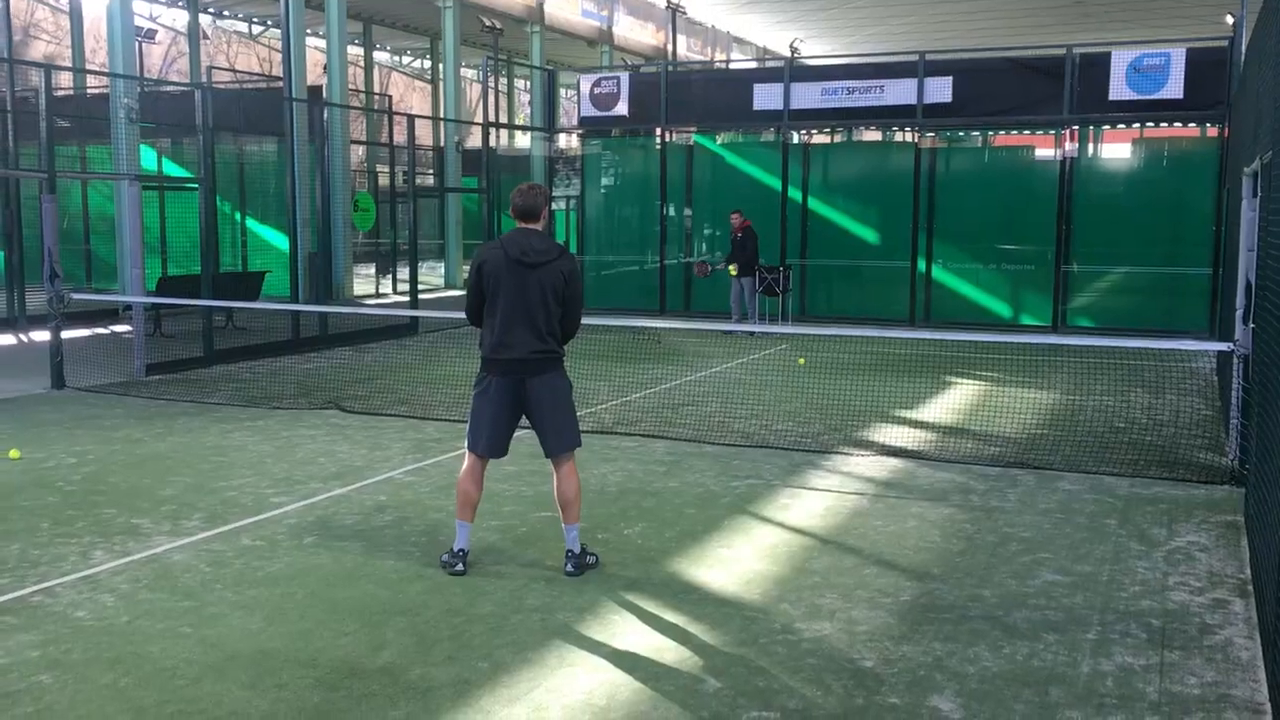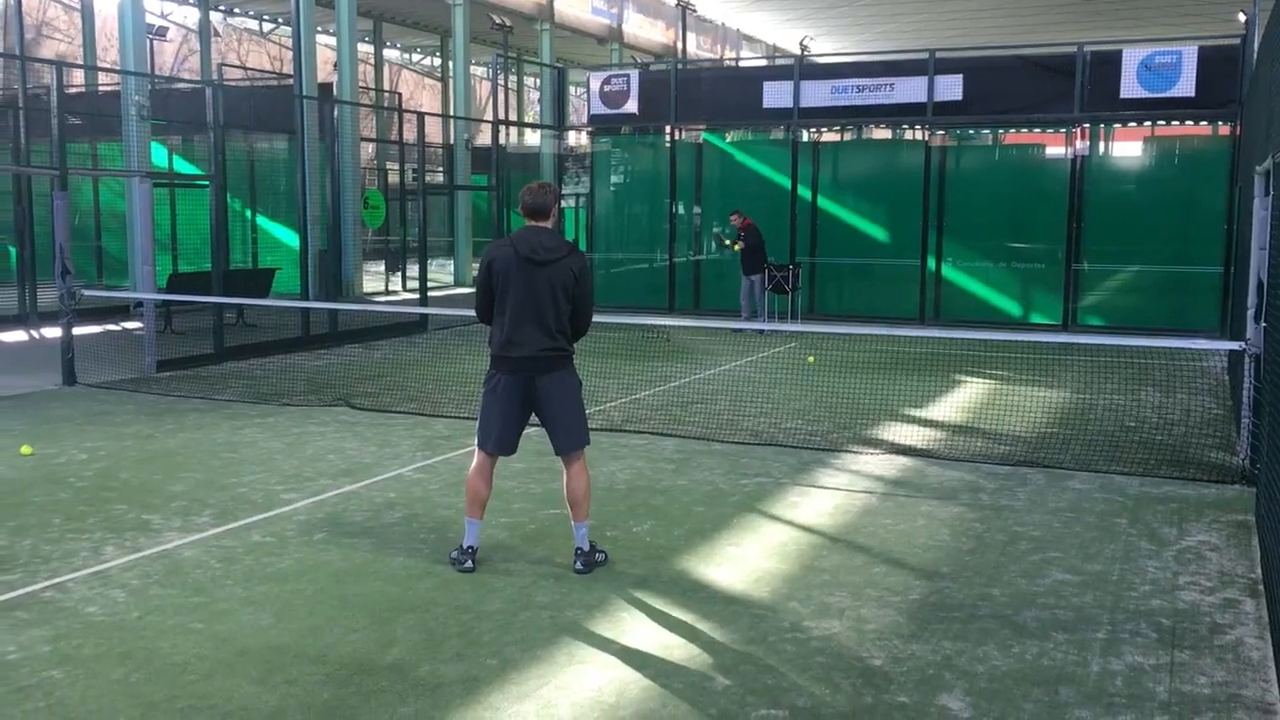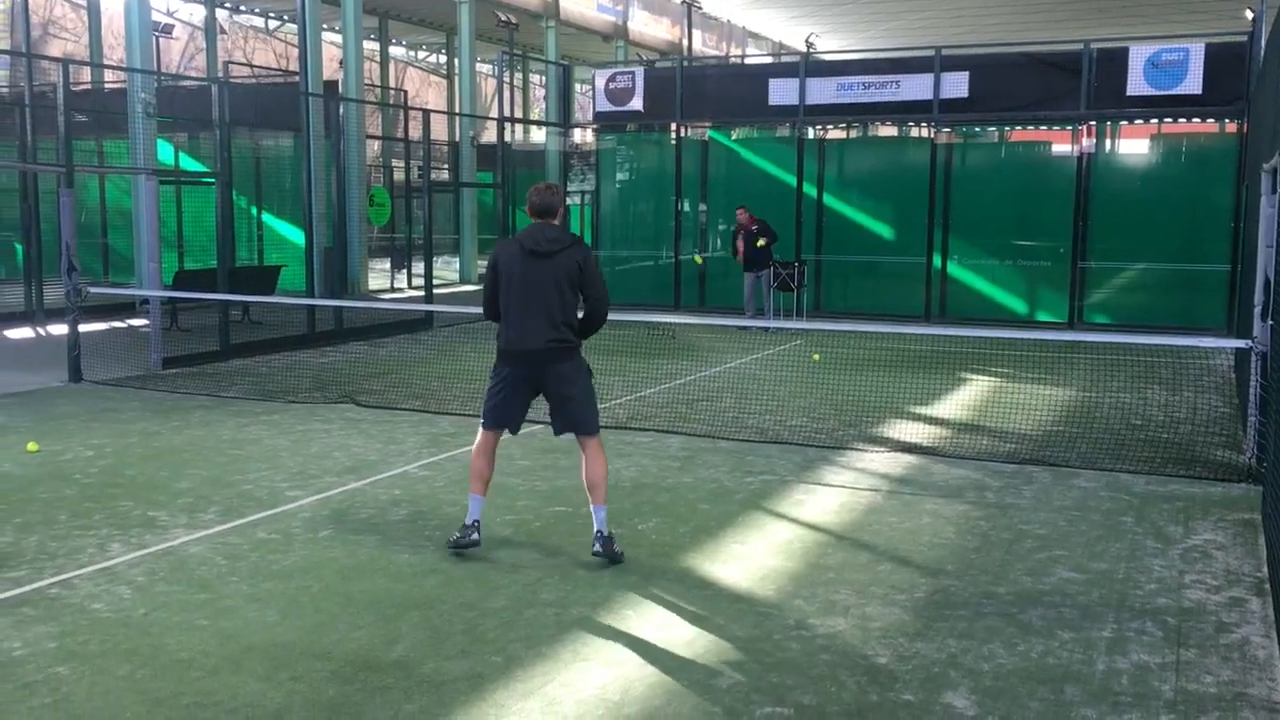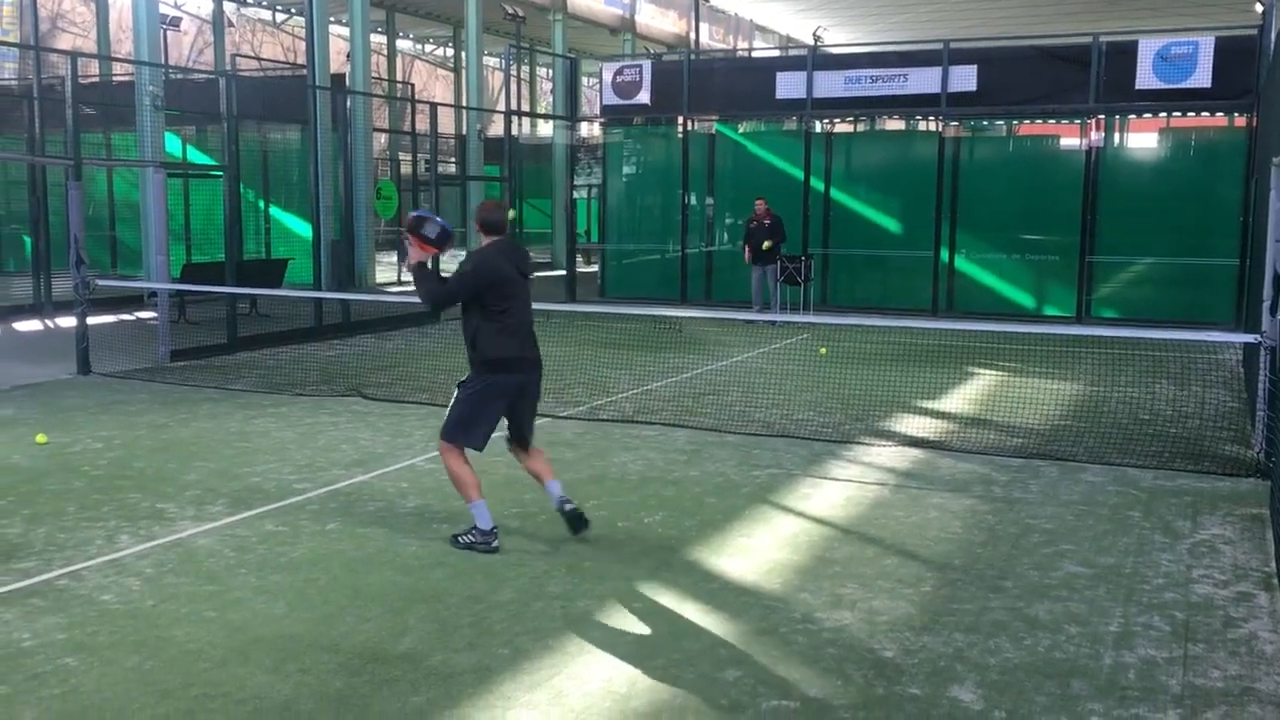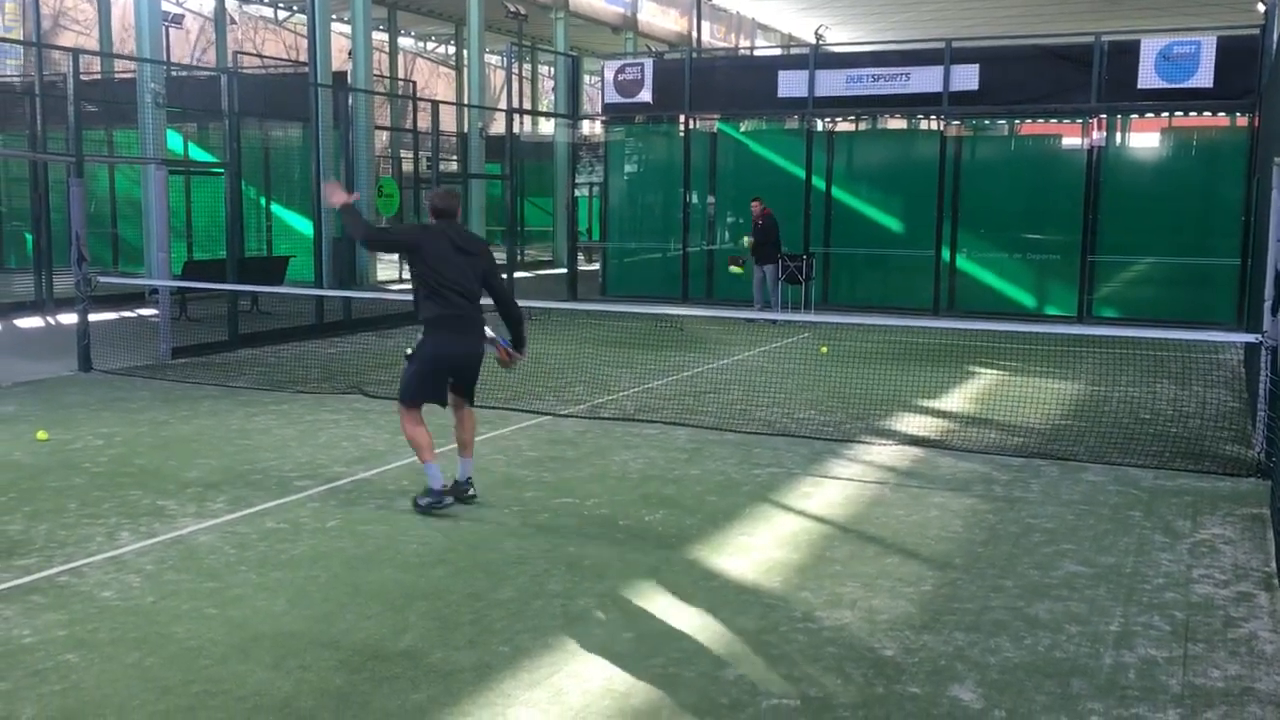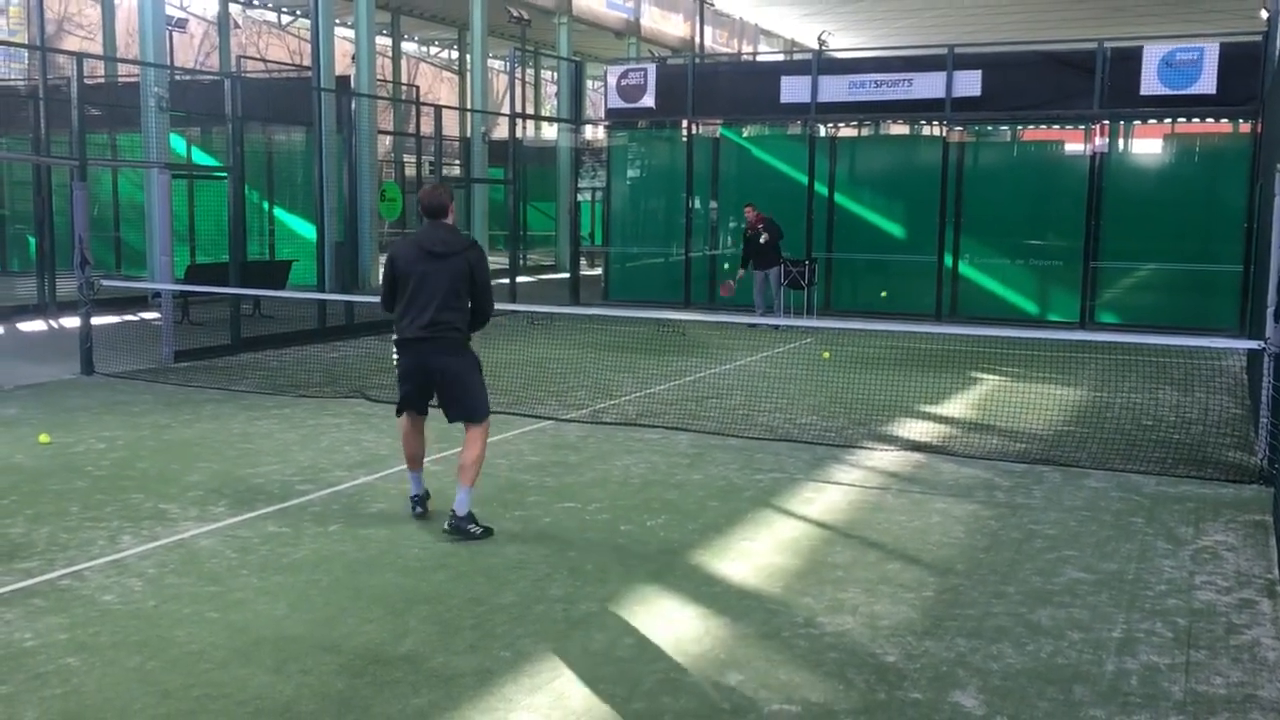
dt=0.5s
person 1, frame 1
left shoulder: (486, 256)
right shoulder: (563, 261)
left elbow: (473, 315)
right elbow: (571, 324)
left hip: (497, 370)
right hip: (545, 371)
left knee: (475, 460)
right knee: (564, 462)
left ankle: (459, 550)
right ankle: (574, 552)
person 1, frame 2
left shoulder: (496, 253)
right shoulder: (573, 259)
left elbow: (482, 312)
right elbow: (582, 322)
left hip: (507, 368)
right hip: (556, 369)
left knee: (484, 458)
right knee: (574, 460)
left ankle: (468, 548)
right ankle: (583, 550)
person 1, frame 3
left shoulder: (504, 251)
right shoulder: (577, 251)
left elbow: (490, 310)
right elbow: (598, 311)
left hip: (514, 359)
right hip: (563, 360)
left knee: (487, 436)
right knee: (591, 443)
left ankle: (472, 525)
right ankle: (602, 535)
person 1, frame 4
left shoulder: (481, 262)
right shoulder: (516, 260)
left elbow: (437, 299)
left wrist: (417, 266)
right wrist: (430, 270)
left hip: (492, 371)
right hip: (528, 367)
left knee: (450, 448)
right knee: (523, 447)
left ankle: (485, 530)
right ankle: (563, 502)
person 1, frame 5
left shoulder: (420, 236)
right shoulder: (480, 249)
left elbow: (369, 236)
right elbow: (506, 302)
left wrist: (345, 206)
right wrist: (517, 342)
left hip: (437, 339)
right hip: (472, 340)
left knee: (408, 413)
right knee: (463, 405)
left ankle: (437, 487)
right ankle: (464, 481)
person 1, frame 6
left shoulder: (400, 249)
right shoulder: (470, 251)
left elbow: (387, 303)
right elbow: (484, 311)
left hip: (410, 349)
right hip: (452, 350)
left knee: (412, 419)
right knee: (477, 429)
left ankle: (417, 495)
right ankle: (461, 514)
